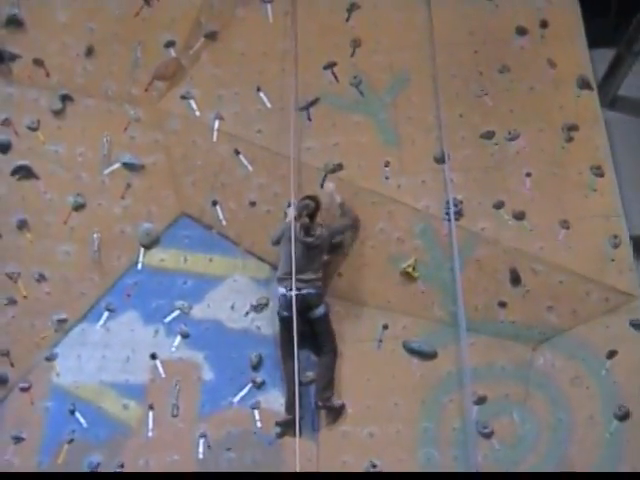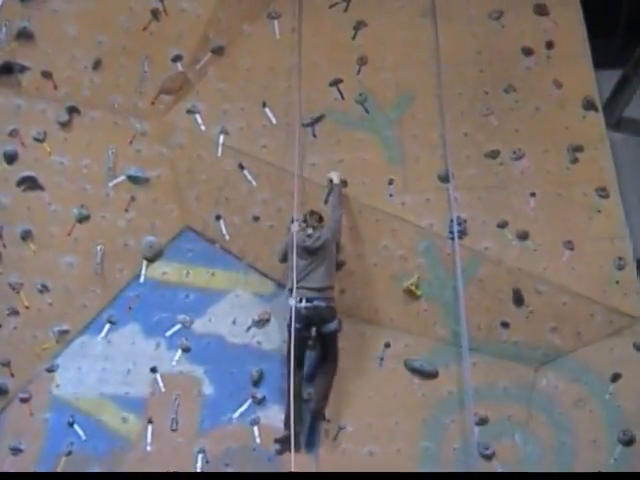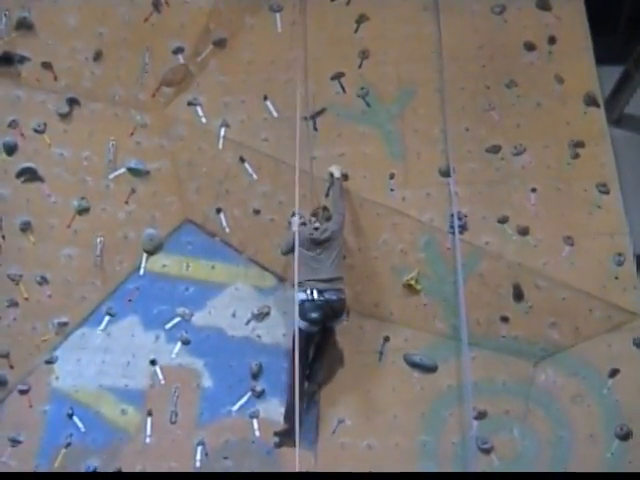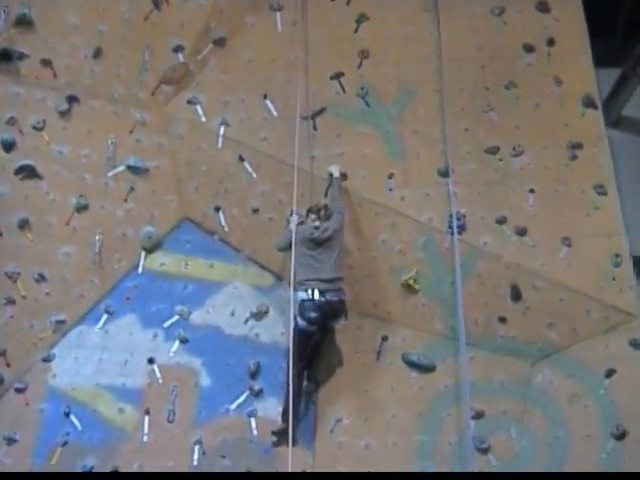
dt=0.7s
person 1, frame 1
left shoulder: (289, 227)
right shoulder: (325, 234)
left elbow: (274, 240)
right elbow: (353, 222)
left wrist: (288, 219)
right wrist: (338, 201)
left hip: (288, 297)
right hip: (313, 297)
left knee: (289, 356)
right knee: (327, 351)
left ankle: (292, 412)
right ankle: (324, 397)
person 1, frame 2
left shoulder: (293, 240)
right shoulder: (329, 236)
left elbow: (281, 258)
right elbow: (336, 211)
right wrist: (336, 184)
left hip: (299, 308)
right hip: (325, 308)
left knee: (295, 370)
right knee: (328, 362)
left ankle: (292, 431)
right ankle: (319, 406)
person 1, frame 3
left shoulder: (300, 233)
right shoulder: (335, 229)
left elbow: (284, 250)
right elbow: (338, 204)
right wrist: (337, 178)
left hip: (310, 302)
right hip: (336, 301)
left knee: (297, 364)
right knee: (326, 331)
left ankle: (291, 426)
right ankle: (312, 377)
person 1, frame 4
left shoulder: (300, 232)
right shoulder: (336, 227)
left elbow: (281, 245)
right elbow: (337, 204)
left wrist: (292, 226)
right wrist: (336, 177)
left hip: (309, 302)
right hip: (336, 302)
left knee: (296, 364)
right knee: (323, 330)
left ankle: (289, 425)
right ankle: (311, 374)
